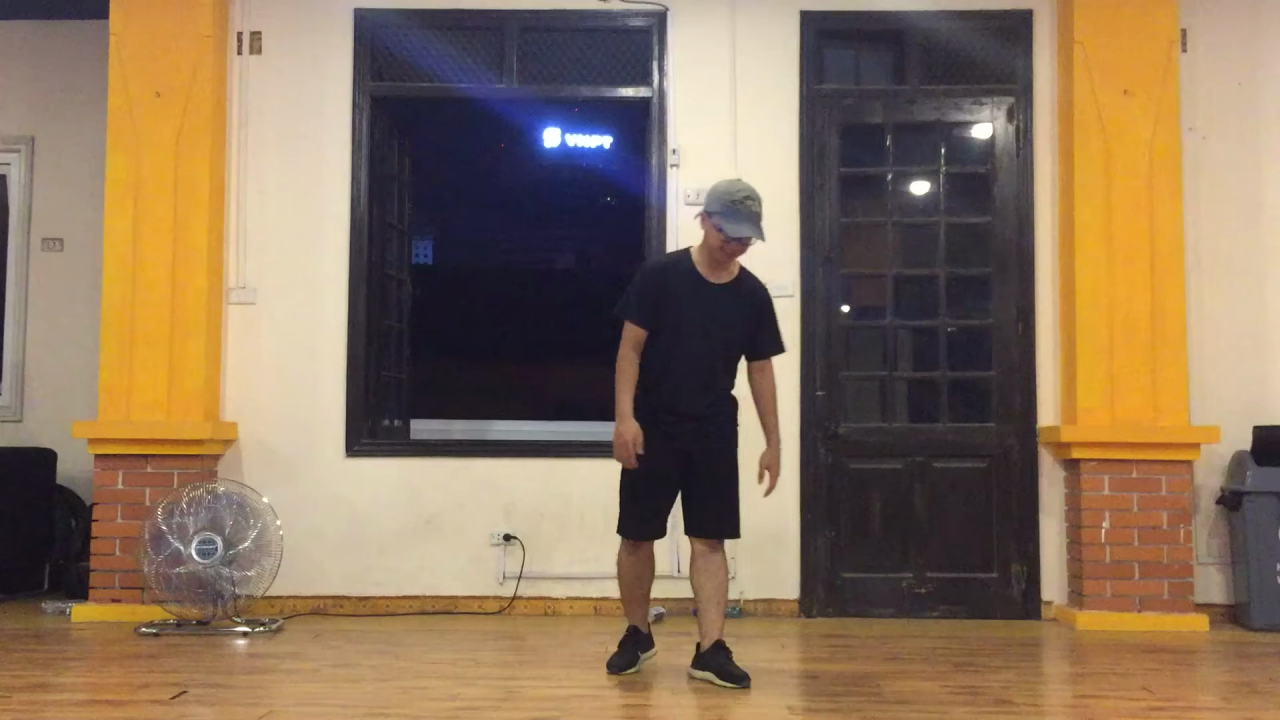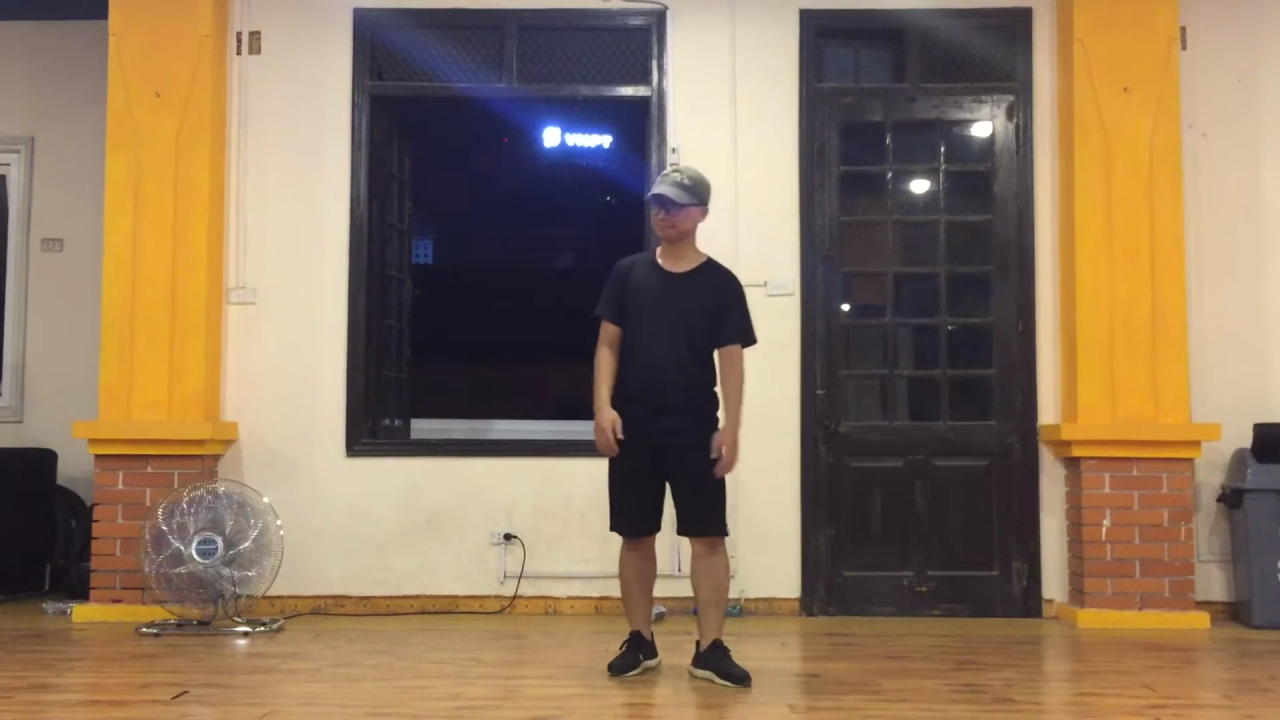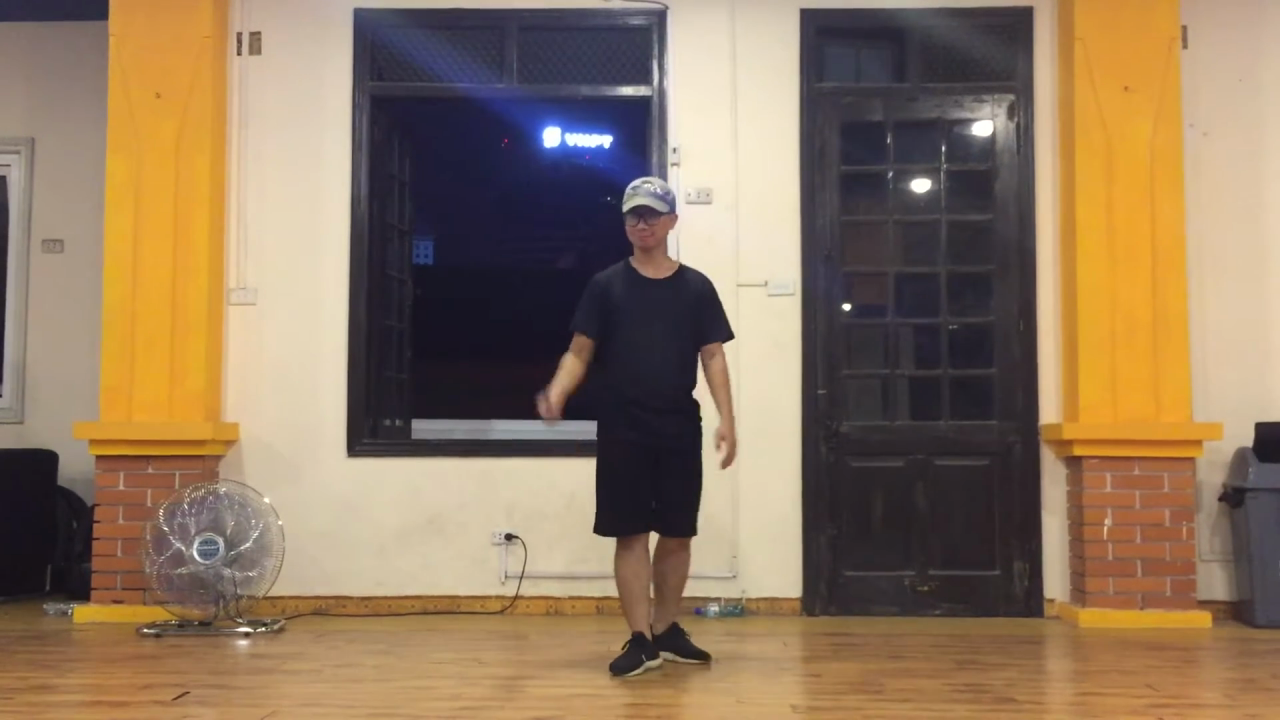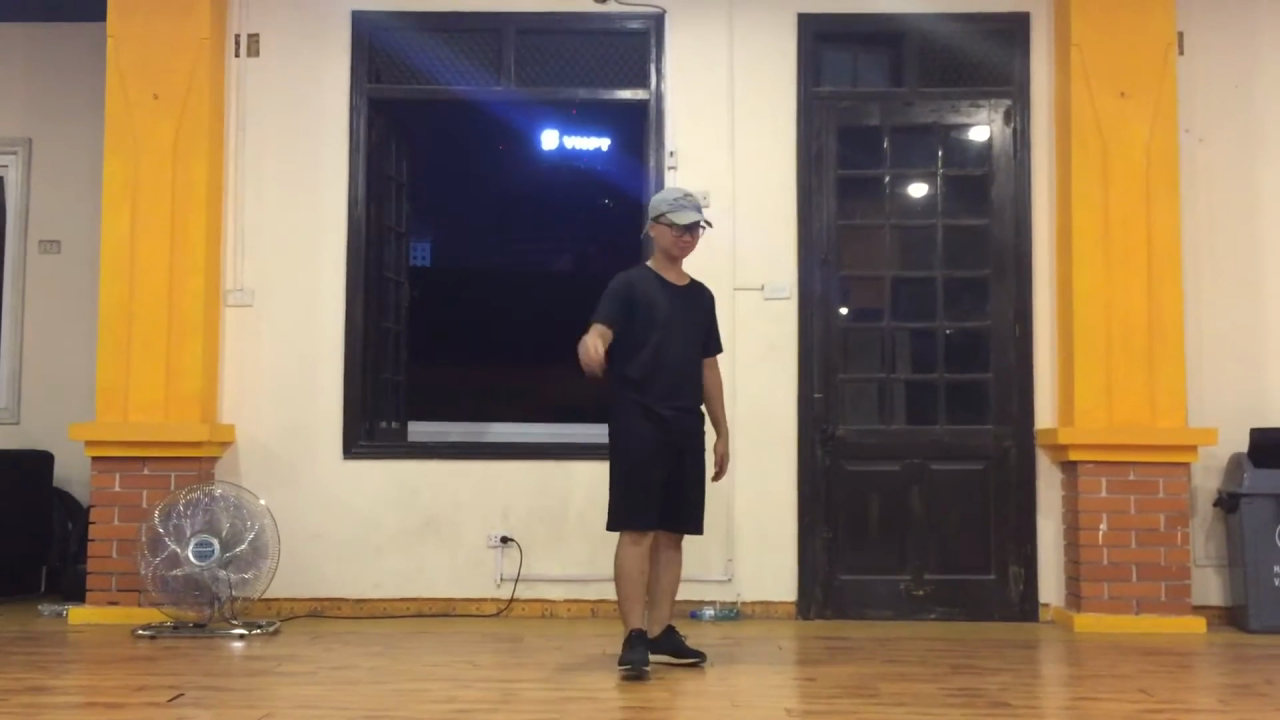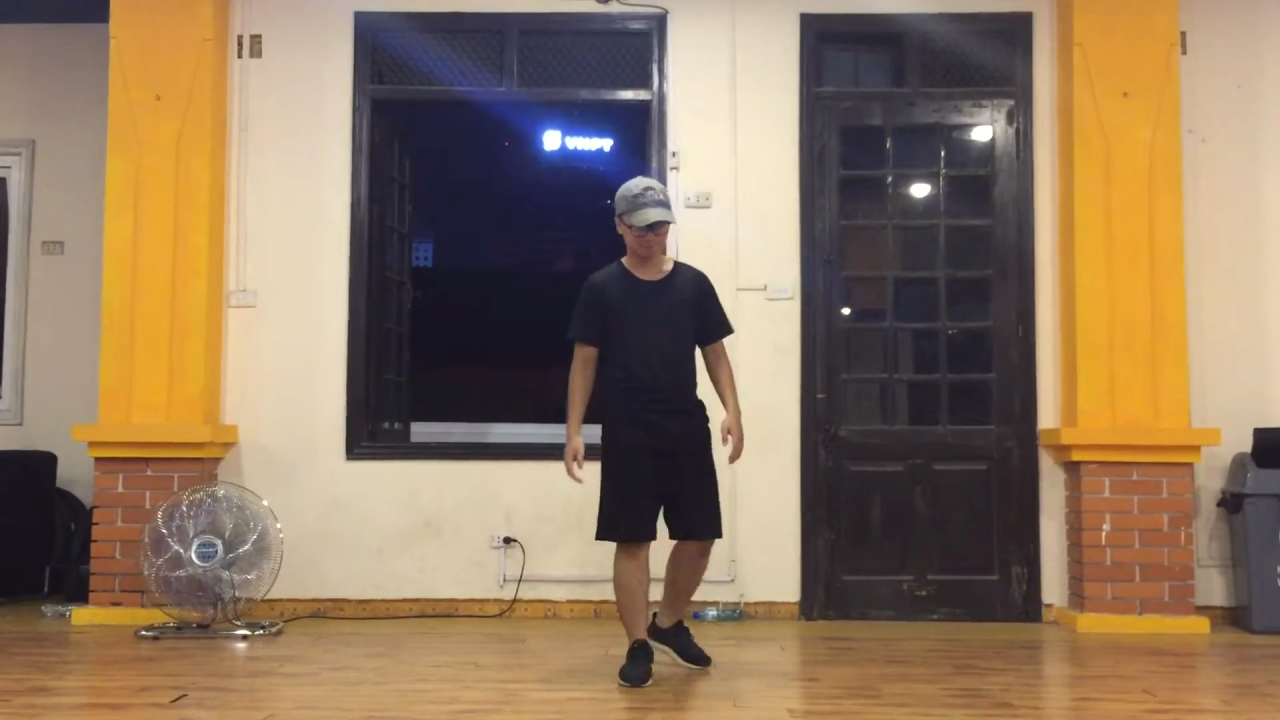
dt=0.7s
person 1, frame 1
left shoulder: (753, 294)
right shoulder: (660, 274)
left elbow: (760, 369)
right elbow: (630, 348)
left wrist: (772, 442)
right wrist: (625, 418)
left hip: (715, 432)
right hip: (654, 427)
left knee: (710, 538)
right knee: (638, 535)
left ankle: (710, 649)
right ankle: (636, 634)
person 1, frame 2
left shoulder: (721, 283)
right shoulder: (628, 273)
left elbow: (731, 361)
right elbow: (609, 344)
left wrist: (731, 426)
right wrist: (604, 407)
left hip: (695, 428)
right hip: (634, 426)
left knee: (708, 536)
right knee: (637, 535)
left ankle: (710, 649)
right ankle: (640, 639)
person 1, frame 3
left shoulder: (696, 287)
right shoulder: (606, 284)
left elbow: (713, 357)
right elbow: (580, 352)
left wrist: (726, 418)
right wrist: (557, 392)
left hip: (681, 429)
right hip: (622, 429)
left knee: (676, 536)
right knee: (630, 535)
left ankle: (665, 629)
right ankle: (640, 640)
person 1, frame 4
left shoulder: (702, 297)
right shoulder: (629, 284)
right elbow: (598, 337)
left wrist: (721, 431)
right wrist: (589, 351)
left hip: (687, 428)
right hip: (639, 425)
left knee: (672, 532)
right knee: (637, 530)
left ankle: (660, 633)
right ankle: (634, 636)
person 1, frame 5
left shoulder: (694, 283)
right shoulder: (601, 287)
left elbow: (714, 352)
right elbow: (584, 362)
left wrist: (732, 410)
right wrist: (574, 430)
left hip: (688, 428)
right hip: (628, 432)
left knee: (699, 534)
right knee: (632, 540)
left ankle: (670, 623)
right ankle: (638, 647)
